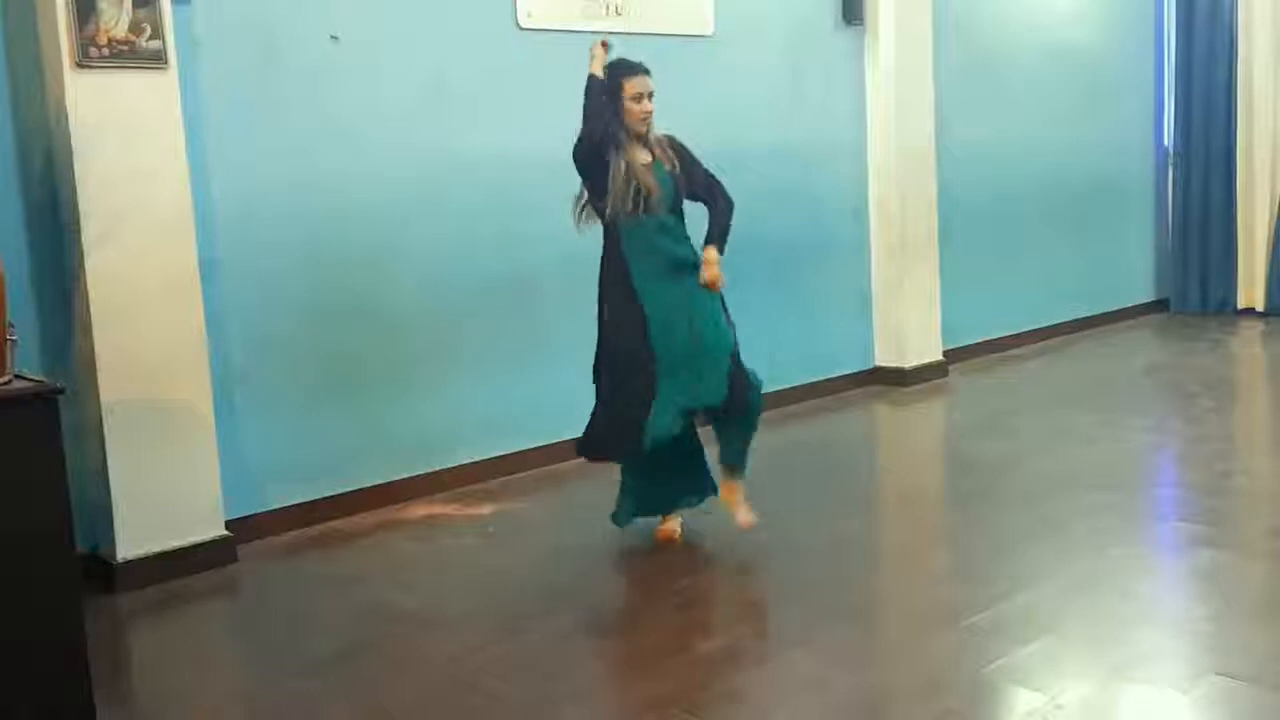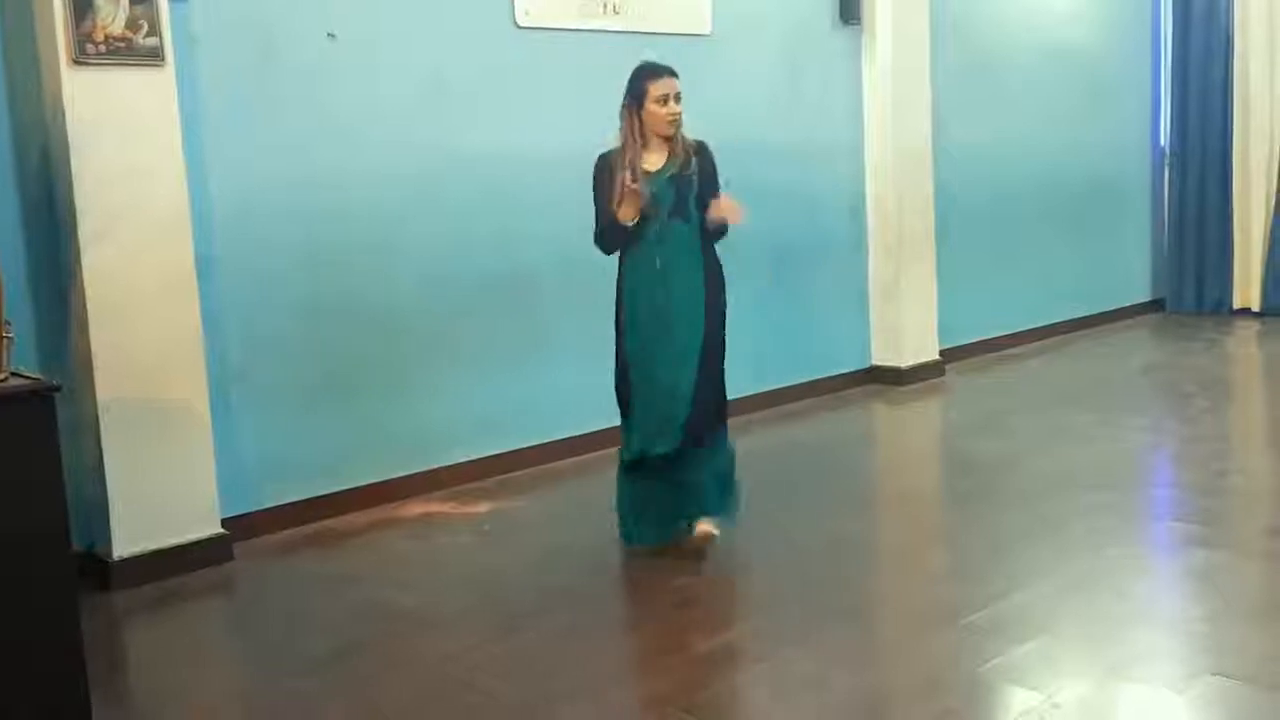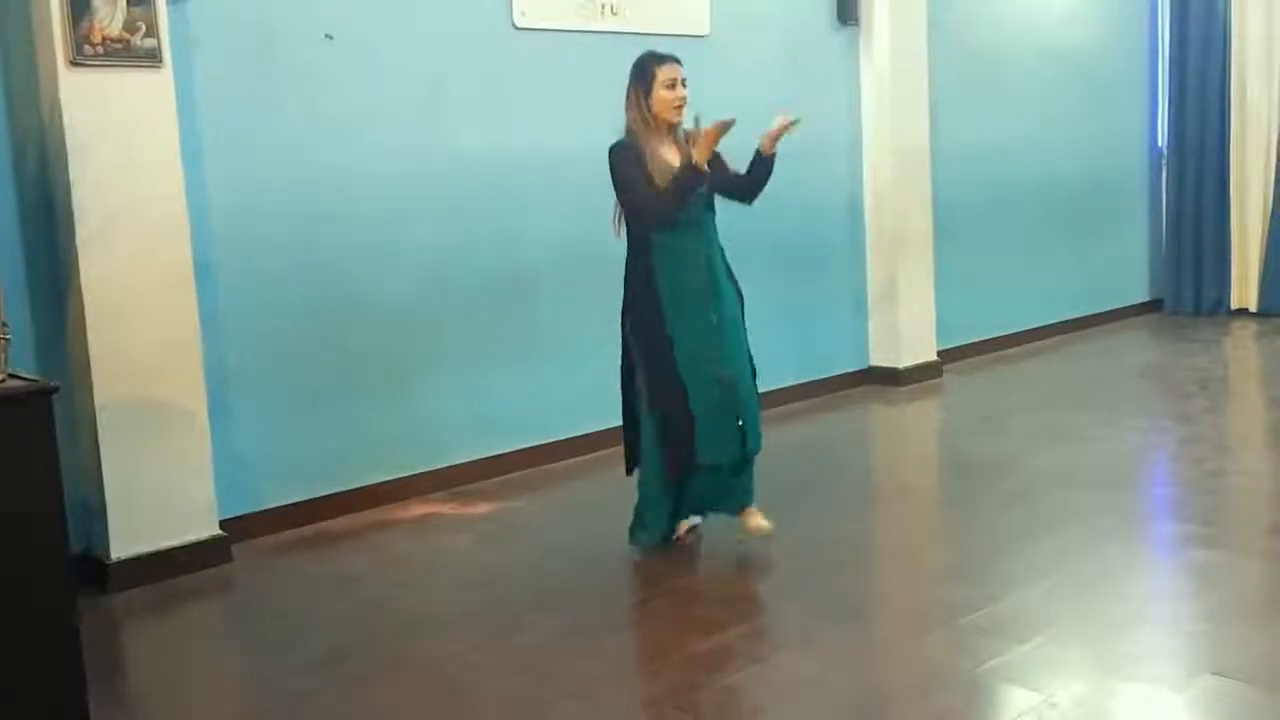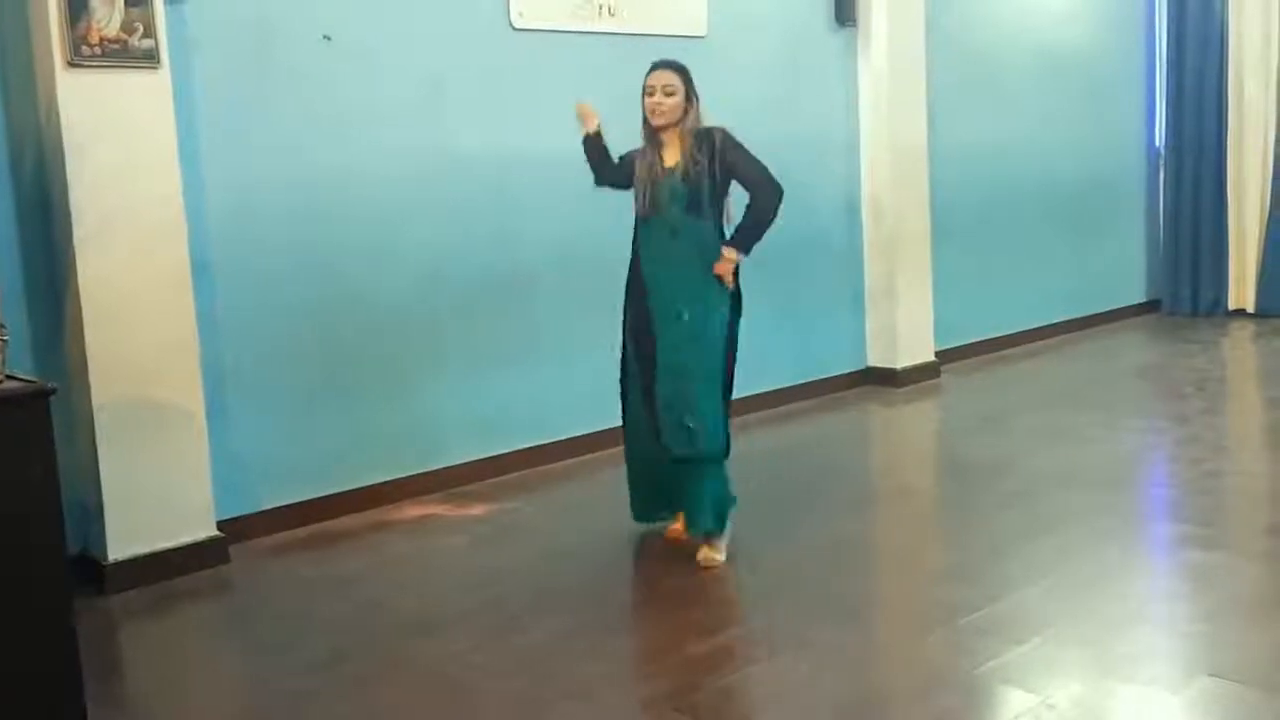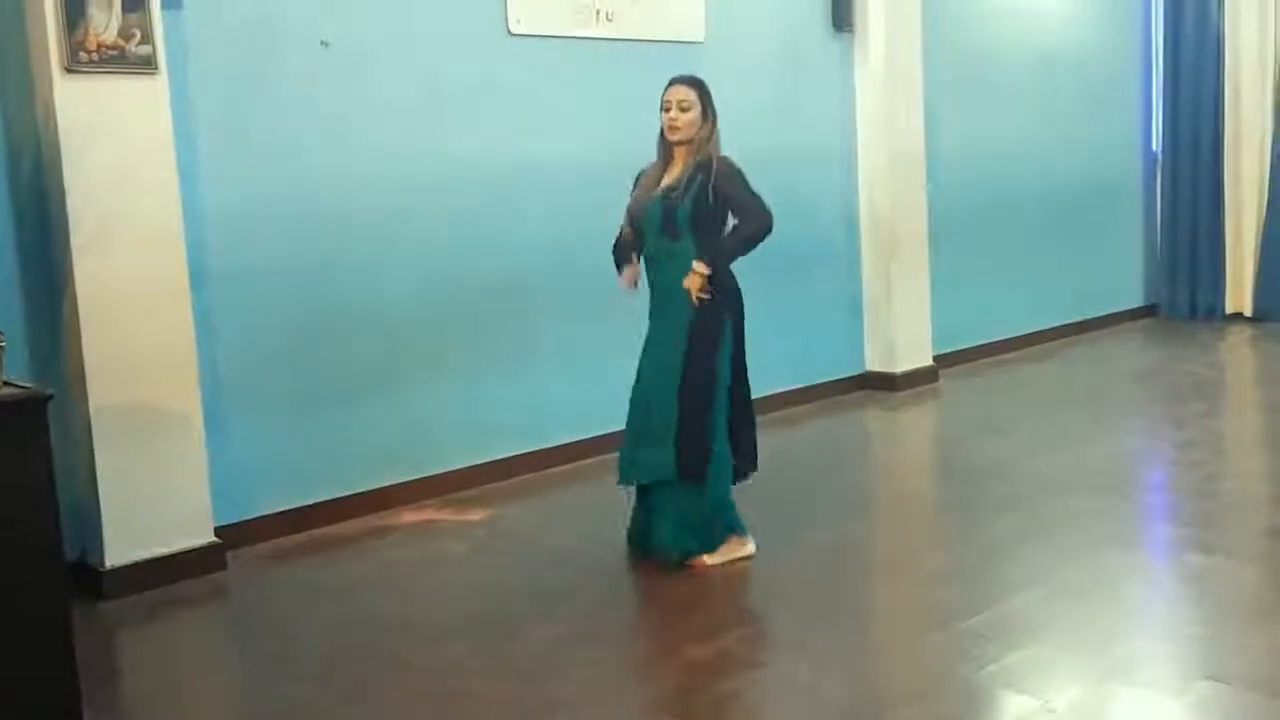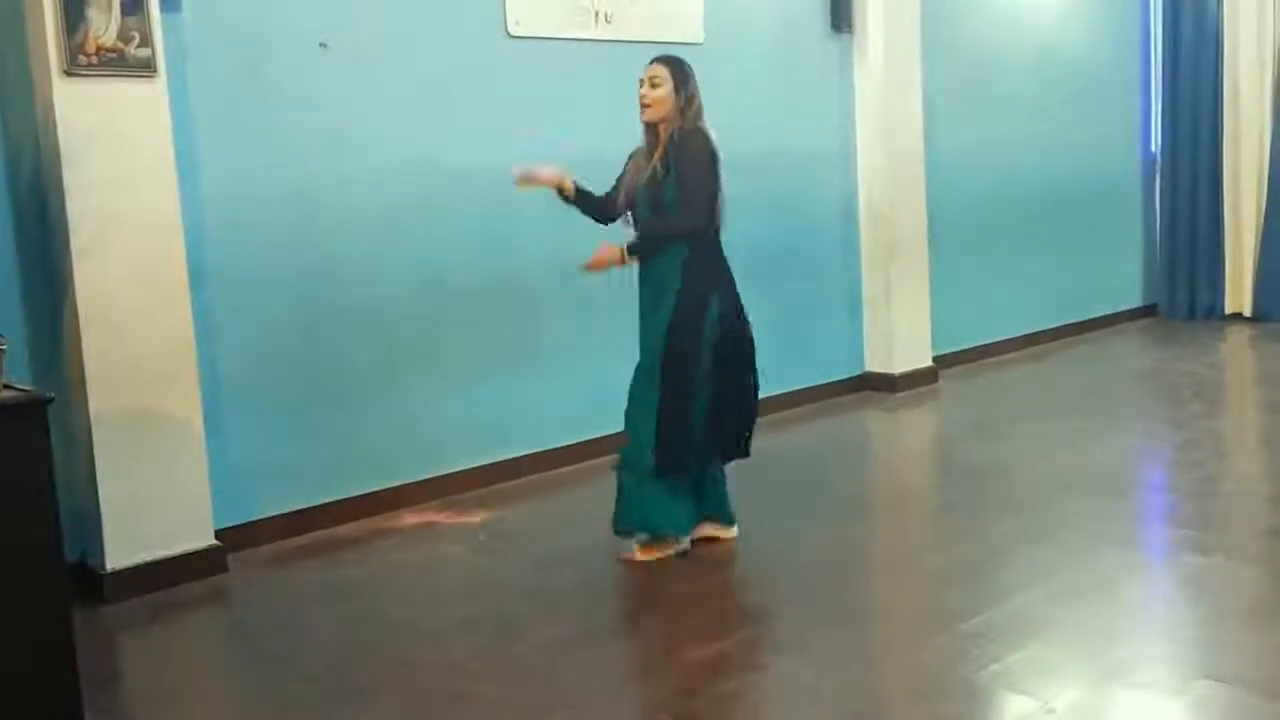
dt=0.7s
person 1, frame 1
left shoulder: (670, 150)
right shoulder: (599, 157)
left elbow: (718, 198)
right elbow: (593, 133)
left wrist: (713, 250)
right wrist: (596, 72)
left hip: (687, 278)
right hip: (634, 292)
left knee: (720, 369)
right knee: (653, 394)
left ankle: (732, 482)
right ankle: (667, 502)
person 1, frame 2
left shoulder: (696, 156)
right shoulder: (613, 165)
left elbow: (711, 230)
right elbow: (606, 241)
left wrist: (720, 215)
right wrist: (625, 213)
left hip: (694, 287)
right hip: (641, 294)
left knee: (688, 394)
right knee: (647, 398)
left ankle: (705, 506)
right ankle: (668, 514)
person 1, frame 3
left shoulder: (694, 144)
right shoulder: (625, 154)
left elbow: (743, 192)
right elbow: (658, 208)
left wrist: (766, 151)
right wrist: (698, 161)
left hip: (711, 284)
right hip: (658, 292)
left knee: (731, 391)
right knee: (670, 399)
left ankle: (741, 499)
right ankle: (673, 511)
person 1, frame 4
left shoulder: (714, 144)
right shoulder: (639, 162)
left elbow: (768, 192)
right elbow: (607, 174)
left wrist: (735, 249)
right wrist: (592, 129)
left hip: (706, 292)
right hip: (652, 296)
left knee: (695, 403)
right knee: (651, 409)
left ankle: (708, 523)
right ankle: (680, 506)
person 1, frame 5
left shoulder: (718, 170)
right shoulder: (648, 179)
left elbow: (758, 222)
right elbow: (628, 241)
left wrist: (706, 263)
right wrist: (627, 266)
left hip: (704, 312)
right hip: (665, 314)
left knee: (695, 417)
right knee: (657, 417)
left ankle: (727, 534)
right ankle: (672, 530)
person 1, frame 6
left shoulder: (693, 143)
right shoulder: (642, 158)
left elbow: (692, 219)
right elbow: (607, 209)
left wrist: (626, 252)
right wrist: (564, 185)
left hip: (696, 292)
right hip: (663, 294)
left knee: (665, 400)
right knee: (690, 403)
left ankle: (663, 526)
right ankle: (712, 515)
